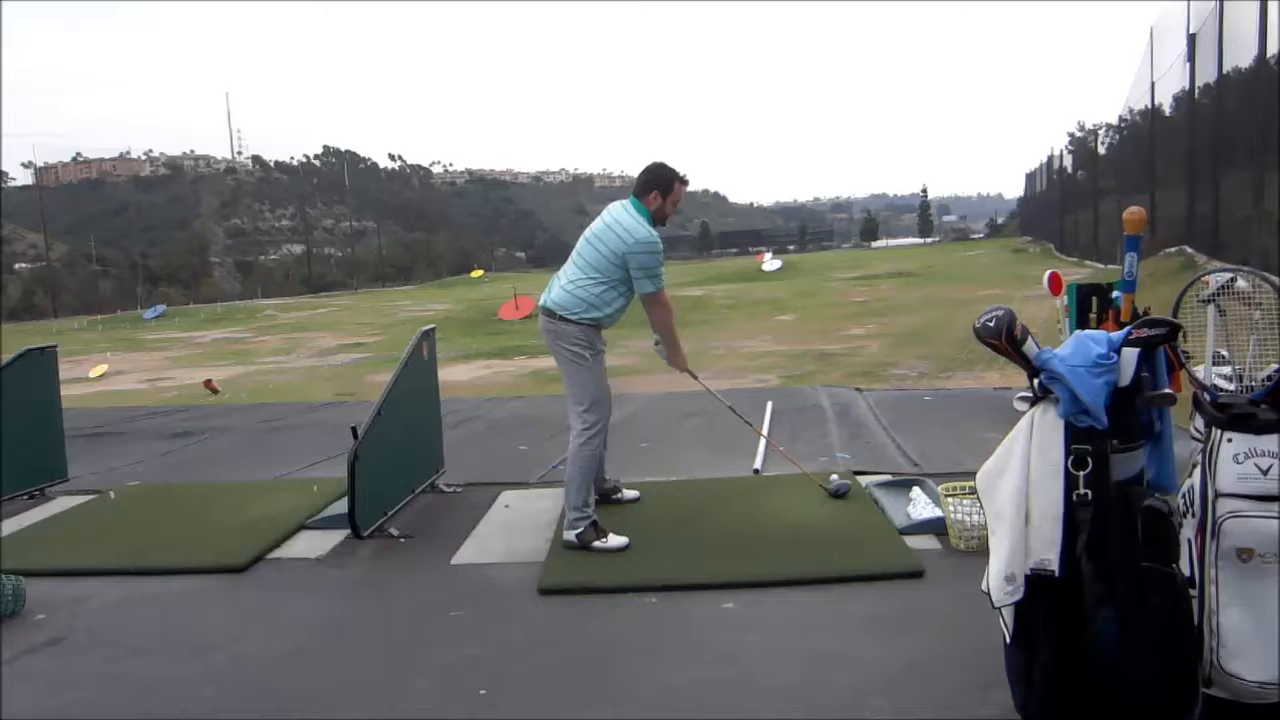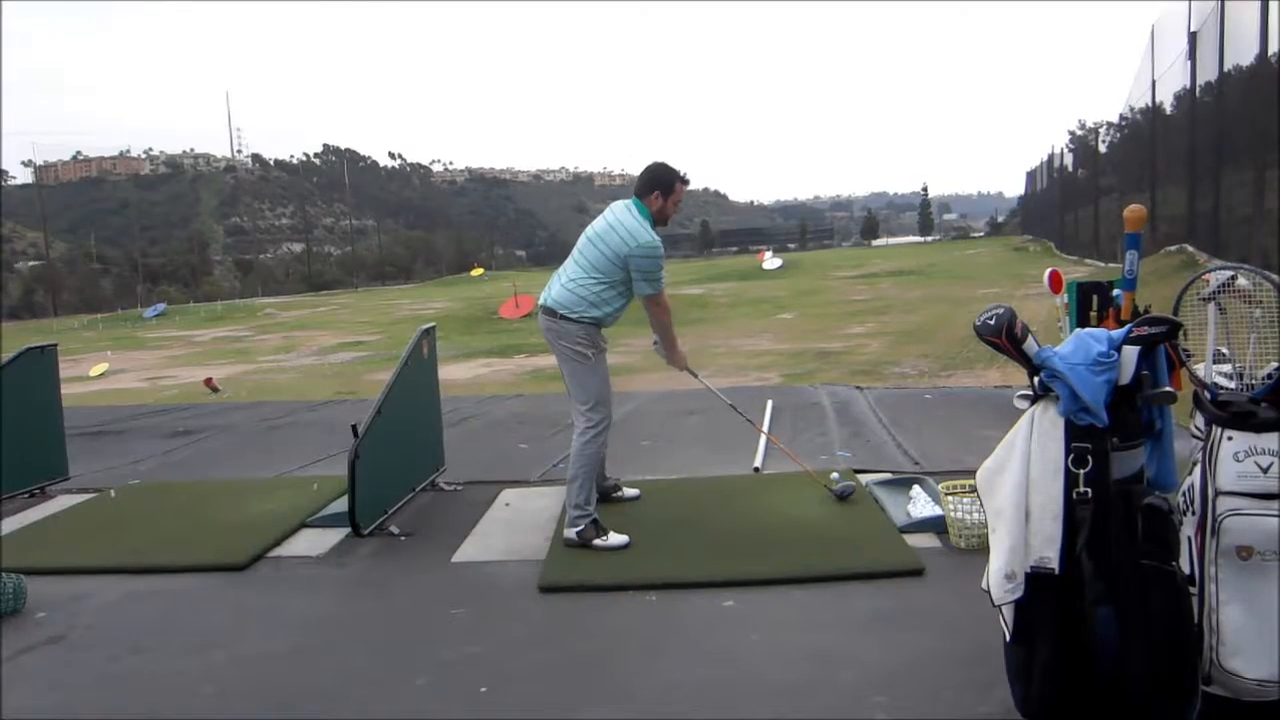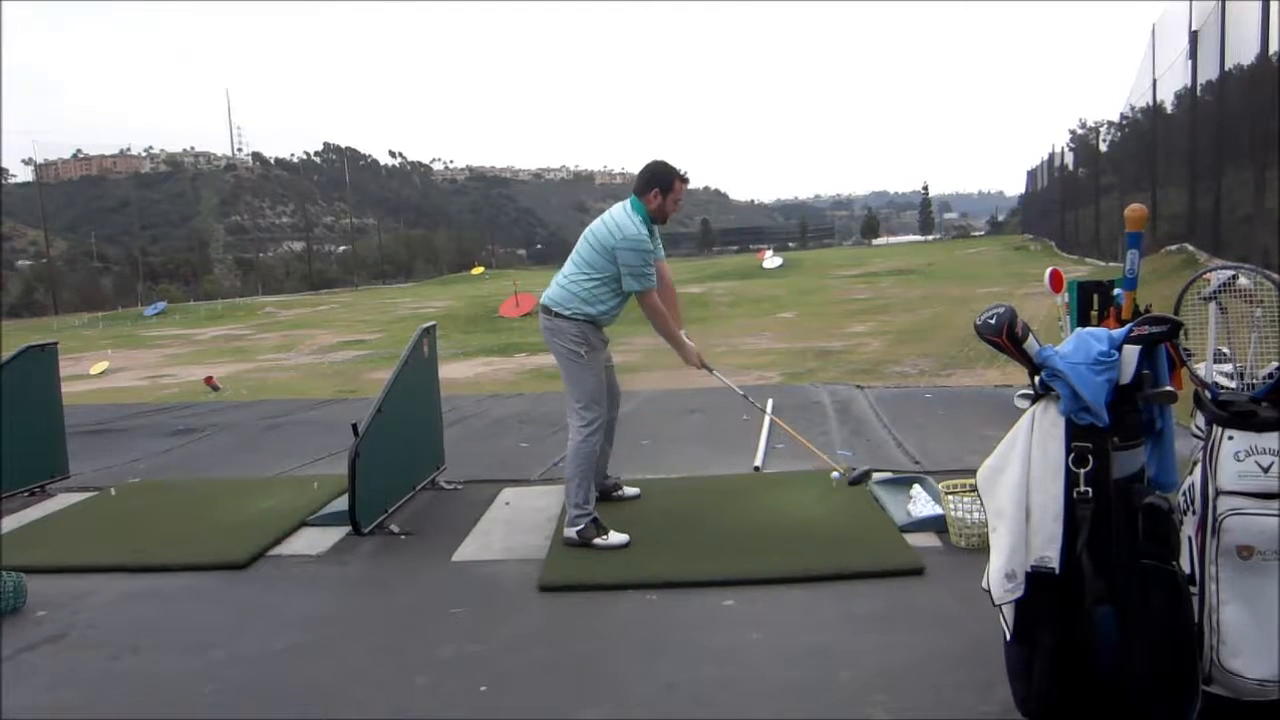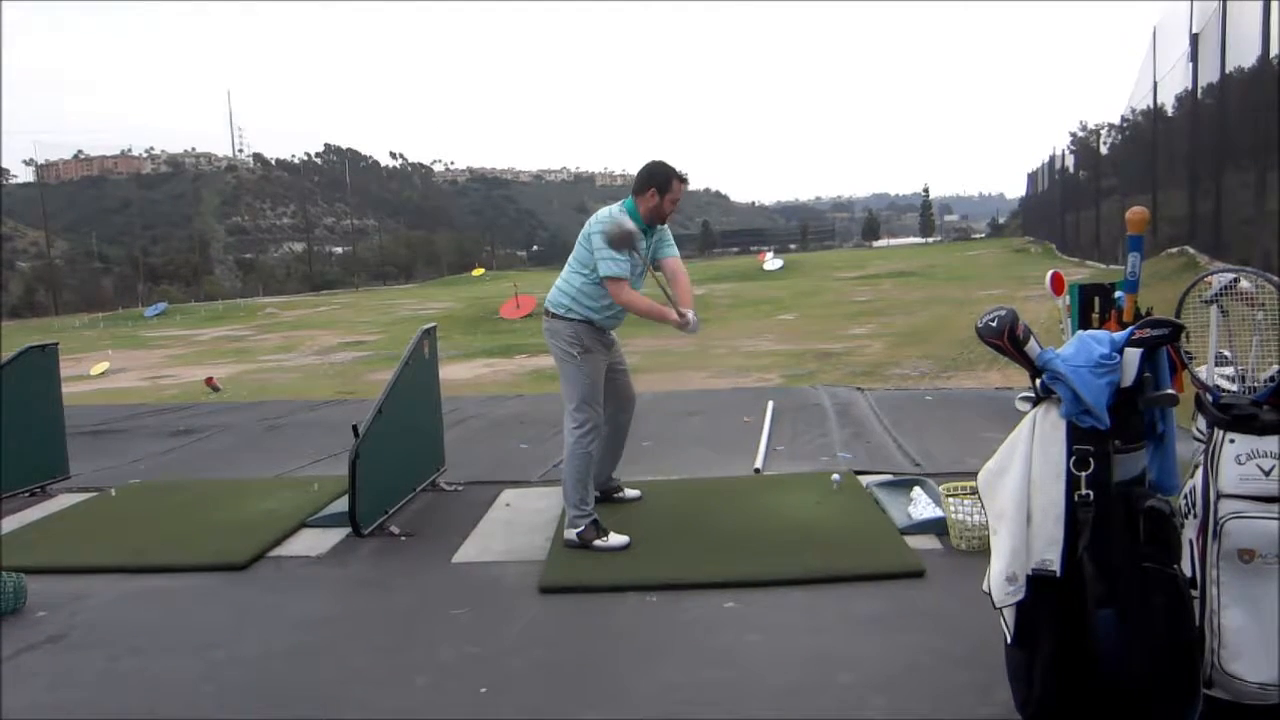
dt=0.7s
person 1, frame 1
left shoulder: (620, 211)
right shoulder: (644, 238)
left elbow: (650, 297)
right elbow: (657, 303)
left wrist: (661, 337)
right wrist: (675, 352)
left hip: (566, 316)
right hip: (573, 326)
left knee: (598, 407)
right knee: (589, 420)
left ankle: (597, 485)
right ankle: (578, 525)
person 1, frame 2
left shoulder: (621, 210)
right shoulder: (645, 242)
right elbow: (657, 304)
left wrist: (661, 338)
right wrist: (673, 350)
left hip: (562, 313)
right hip: (574, 324)
left knee: (597, 407)
right knee: (593, 419)
left ankle: (598, 483)
right ankle: (579, 522)
person 1, frame 3
left shoulder: (635, 218)
right shoulder: (631, 235)
left elbow: (663, 280)
right elbow: (649, 304)
left wrist: (681, 333)
right wrist: (681, 347)
left hip: (580, 320)
right hip: (570, 323)
left knee: (608, 402)
right knee: (589, 418)
left ankle: (598, 482)
right ankle: (579, 522)
person 1, frame 4
left shoulder: (658, 231)
right shoulder: (610, 224)
left elbow: (676, 272)
right elbow: (619, 294)
left wrist: (686, 309)
right wrist: (669, 316)
left hip: (598, 329)
right hip: (572, 327)
left knee: (620, 403)
right knee: (585, 421)
left ankle: (601, 483)
right ankle: (579, 524)
